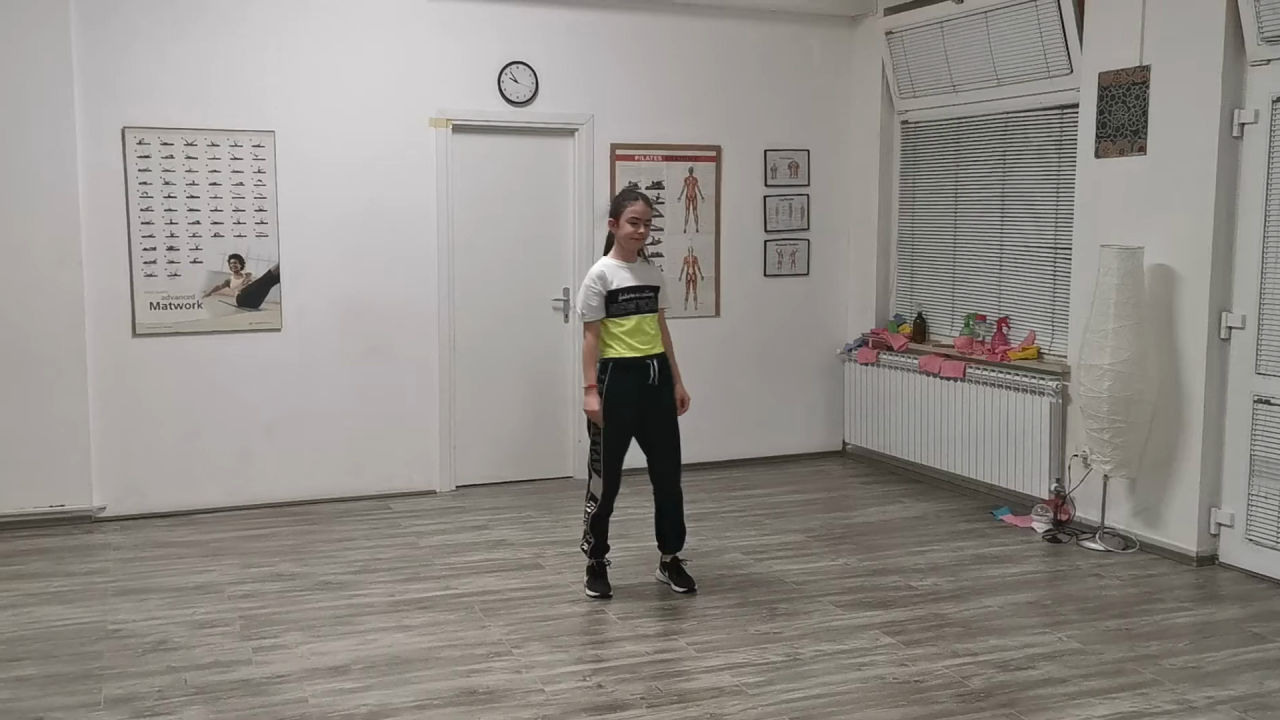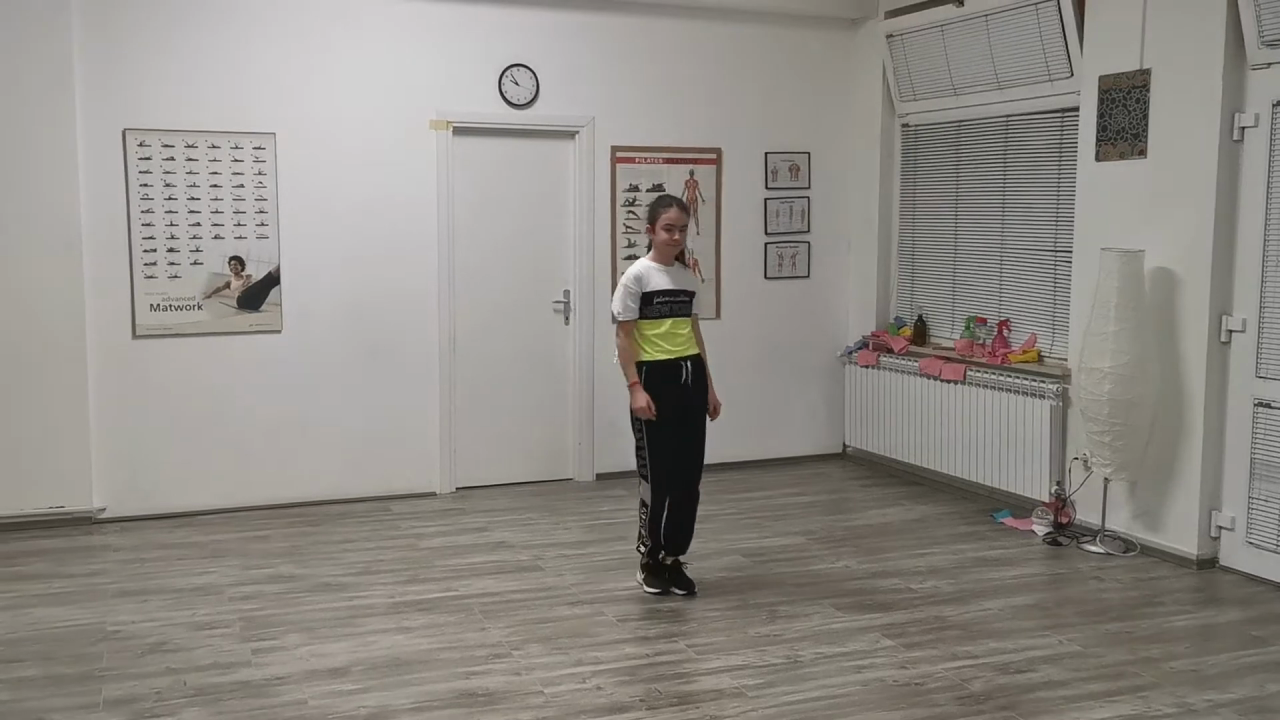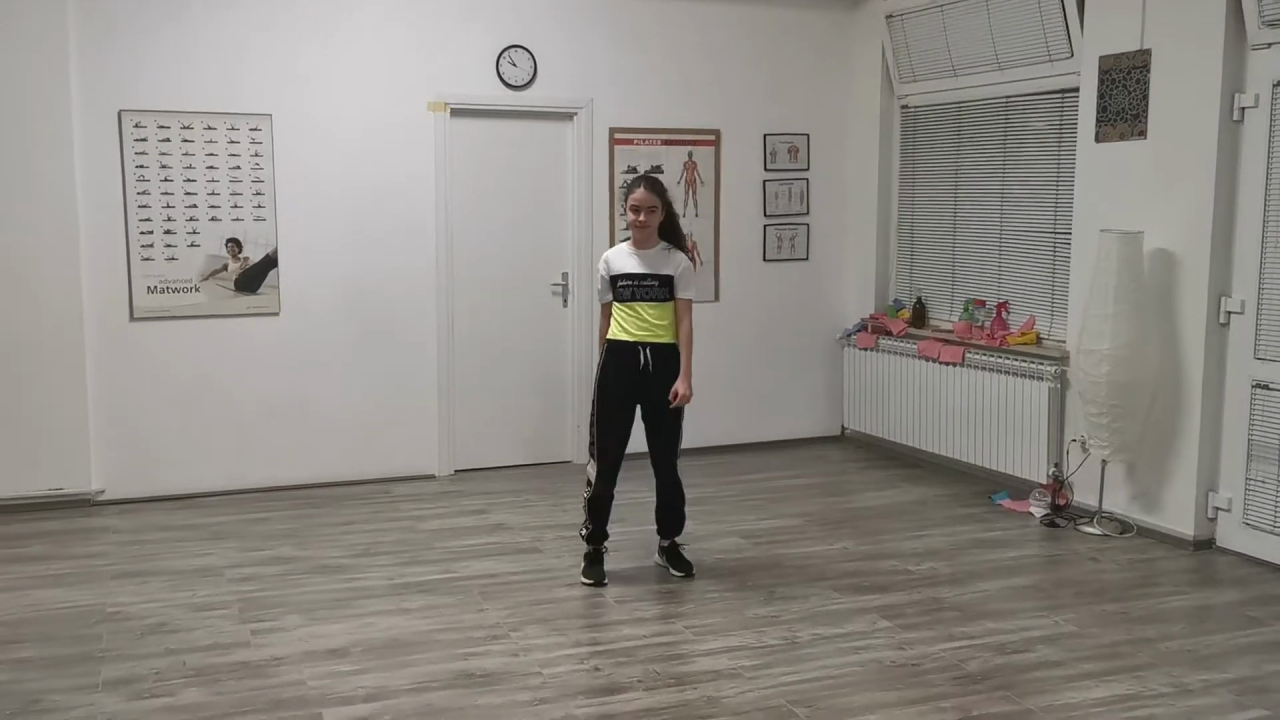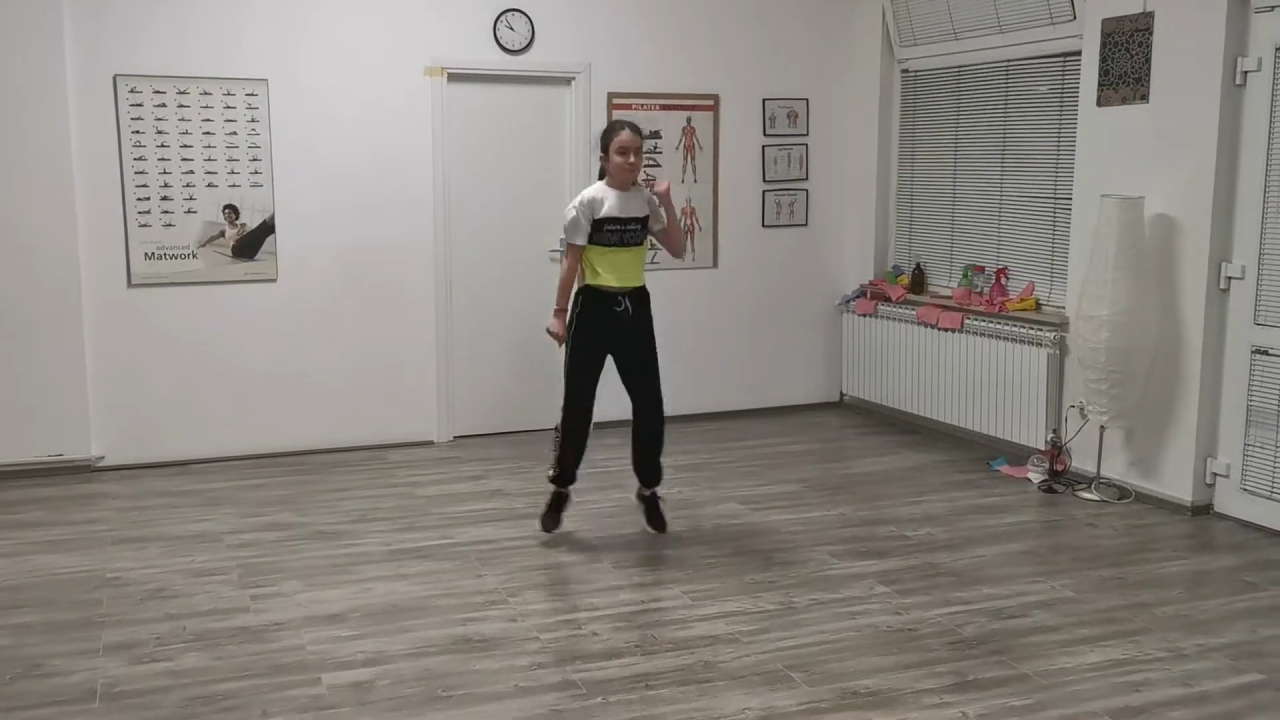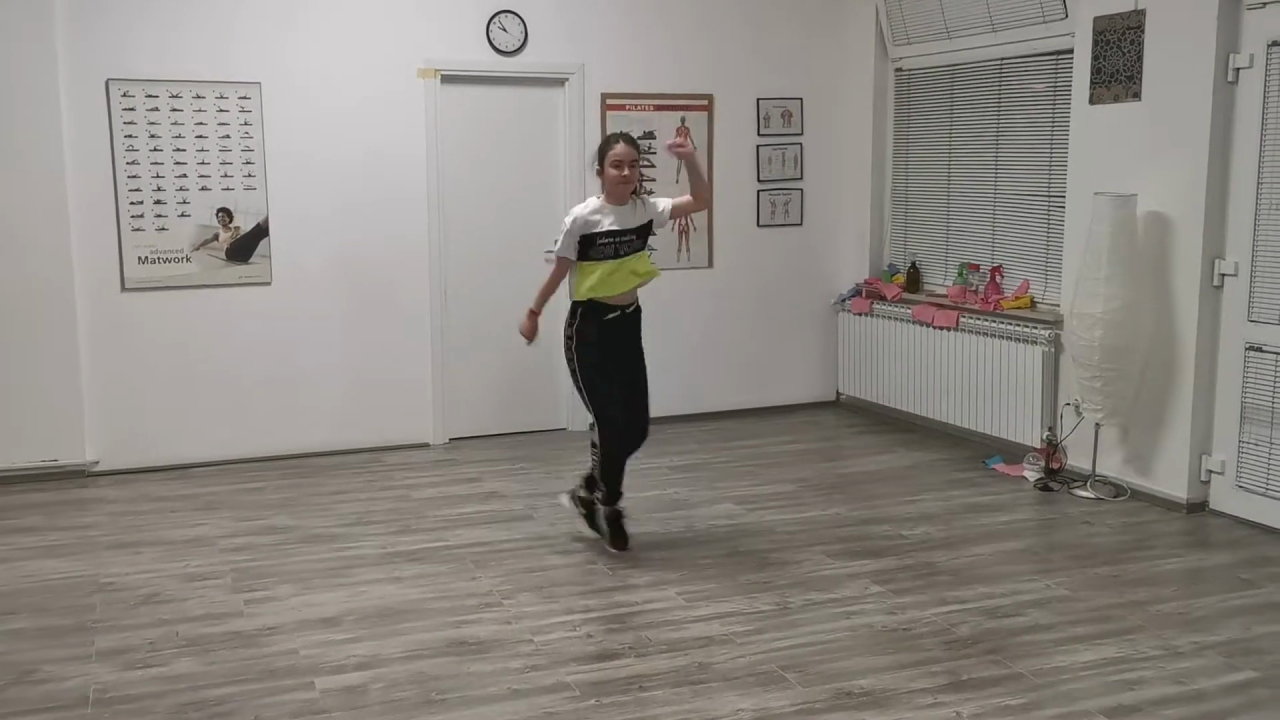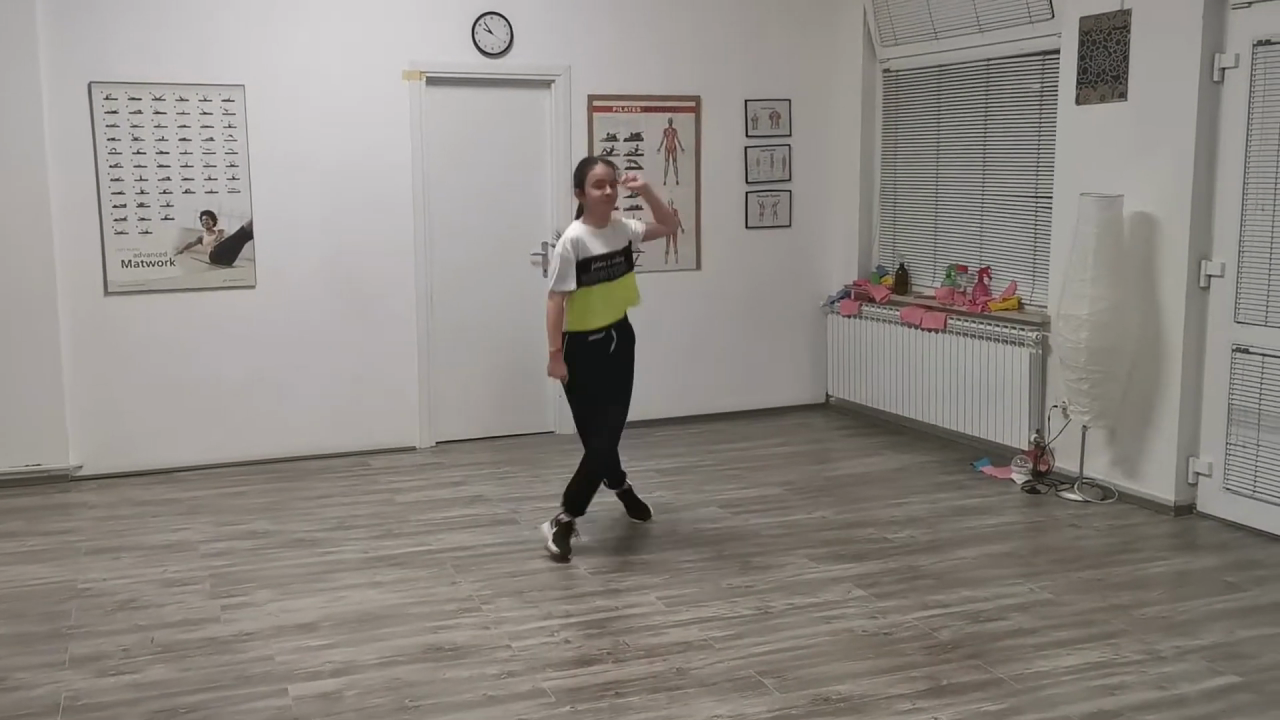
dt=0.7s
person 1, frame 1
left shoulder: (653, 273)
right shoulder: (600, 274)
right elbow: (592, 336)
left wrist: (677, 381)
right wrist: (591, 389)
left hip: (656, 376)
right hip: (618, 378)
left knee: (668, 471)
right knee: (606, 475)
left ankle: (670, 559)
right ankle: (595, 563)
person 1, frame 2
left shoulder: (688, 277)
right shoulder: (636, 276)
right elbow: (625, 336)
left wrist: (710, 386)
right wrist: (635, 388)
left hip: (691, 378)
right hip: (655, 378)
left knee: (688, 475)
right knee: (657, 474)
left ankle: (672, 559)
right ankle: (649, 560)
person 1, frame 3
left shoulder: (677, 261)
right shoulder: (611, 259)
left elbow: (684, 321)
right elbow: (606, 317)
left wrist: (685, 375)
right wrist: (605, 362)
left hip: (662, 363)
right hip: (618, 361)
left knee: (666, 459)
right knee: (604, 458)
left ankle: (668, 543)
right ankle: (594, 548)
person 1, frame 4
left shoulder: (649, 199)
right shoulder: (588, 202)
left elbow: (677, 251)
right elbow: (571, 260)
left wrist: (669, 210)
right wrist: (559, 314)
left hip: (634, 306)
right hip: (592, 309)
left knee: (649, 405)
right knee: (577, 408)
left ankle: (648, 489)
right ankle: (560, 489)
person 1, frame 5
left shoulder: (647, 208)
right shoulder: (582, 216)
left elbow: (701, 201)
right elbow: (560, 268)
left wrist: (691, 160)
right wrist: (533, 312)
left hip: (628, 323)
right hip: (588, 326)
left knee: (632, 424)
right knee: (611, 422)
left ankle: (587, 494)
right ankle: (609, 507)
person 1, frame 6
left shoulder: (621, 228)
right shoulder: (572, 241)
left elbow: (669, 227)
right elbow: (557, 304)
left wrist: (648, 192)
right wrist: (555, 356)
left hip: (618, 339)
right hip: (578, 347)
left knee: (606, 435)
right knee: (596, 438)
left ankle: (563, 522)
right ankle: (620, 484)
